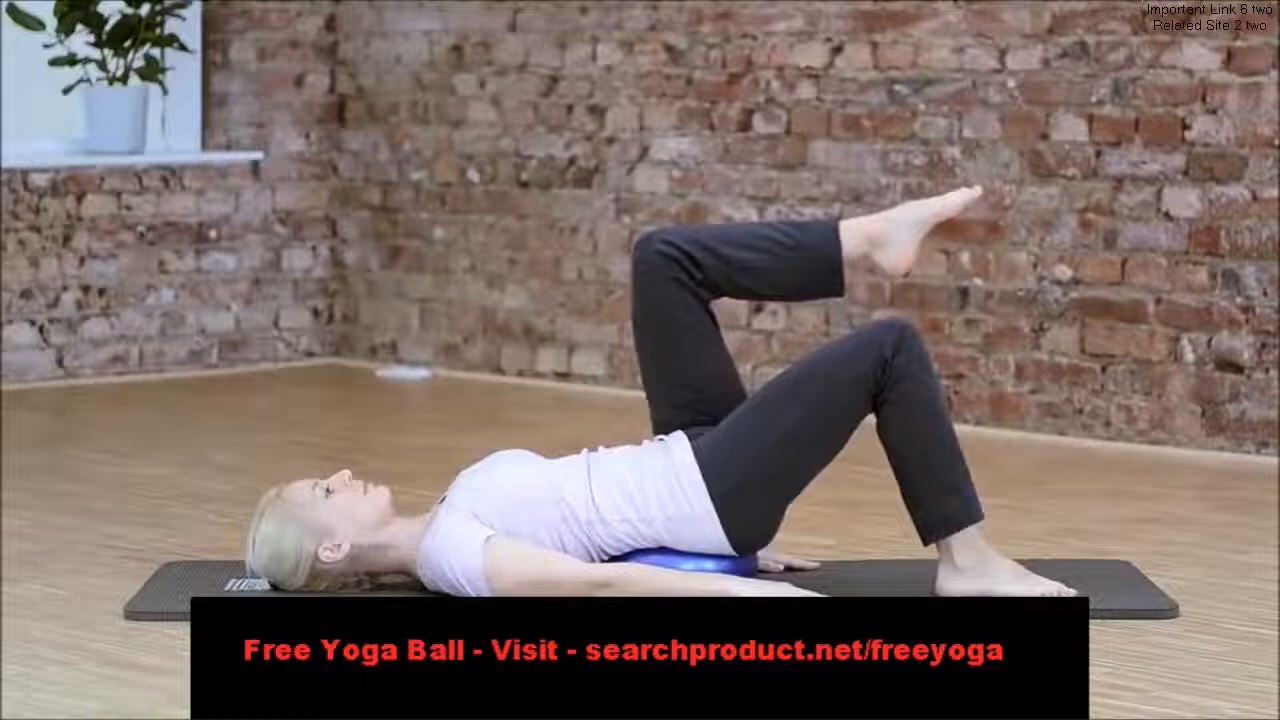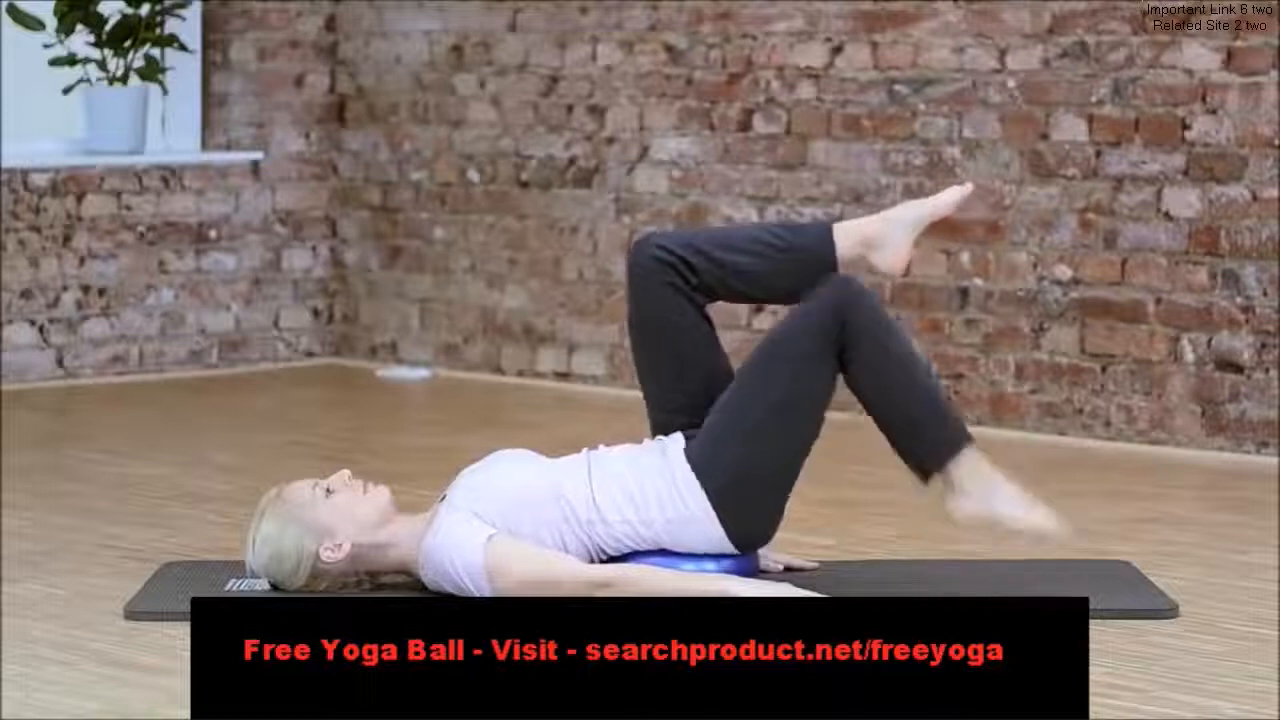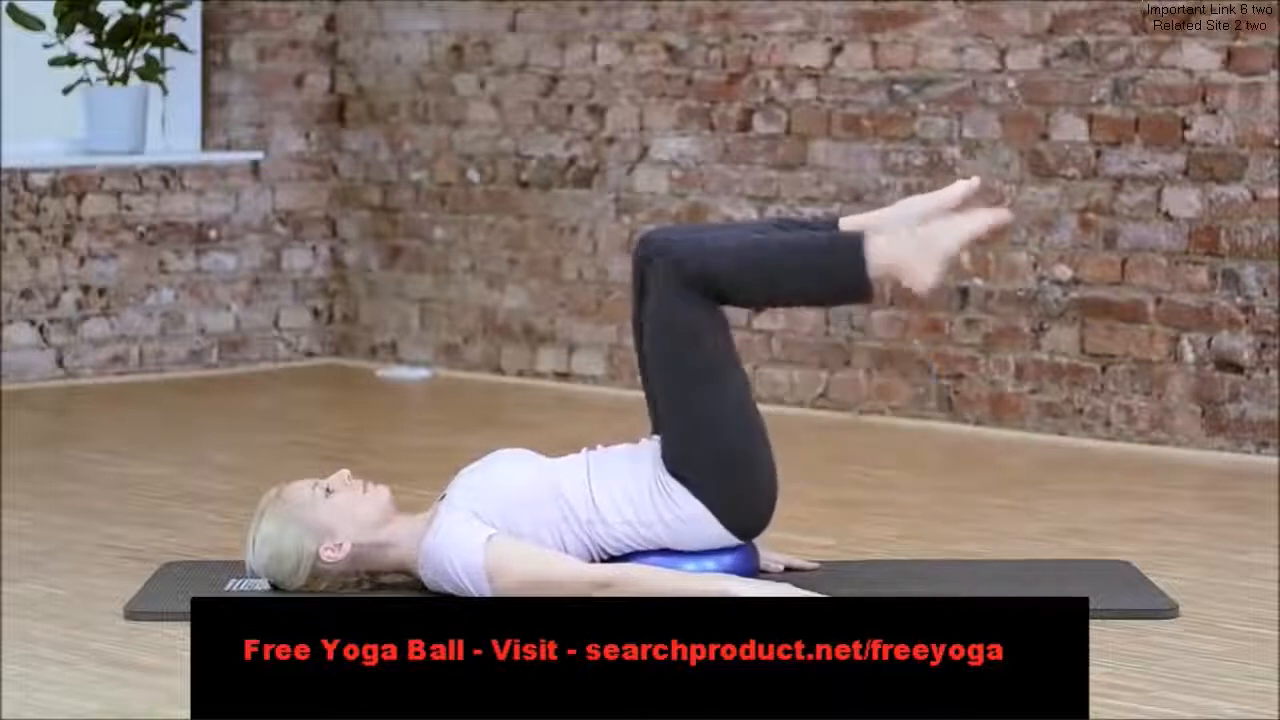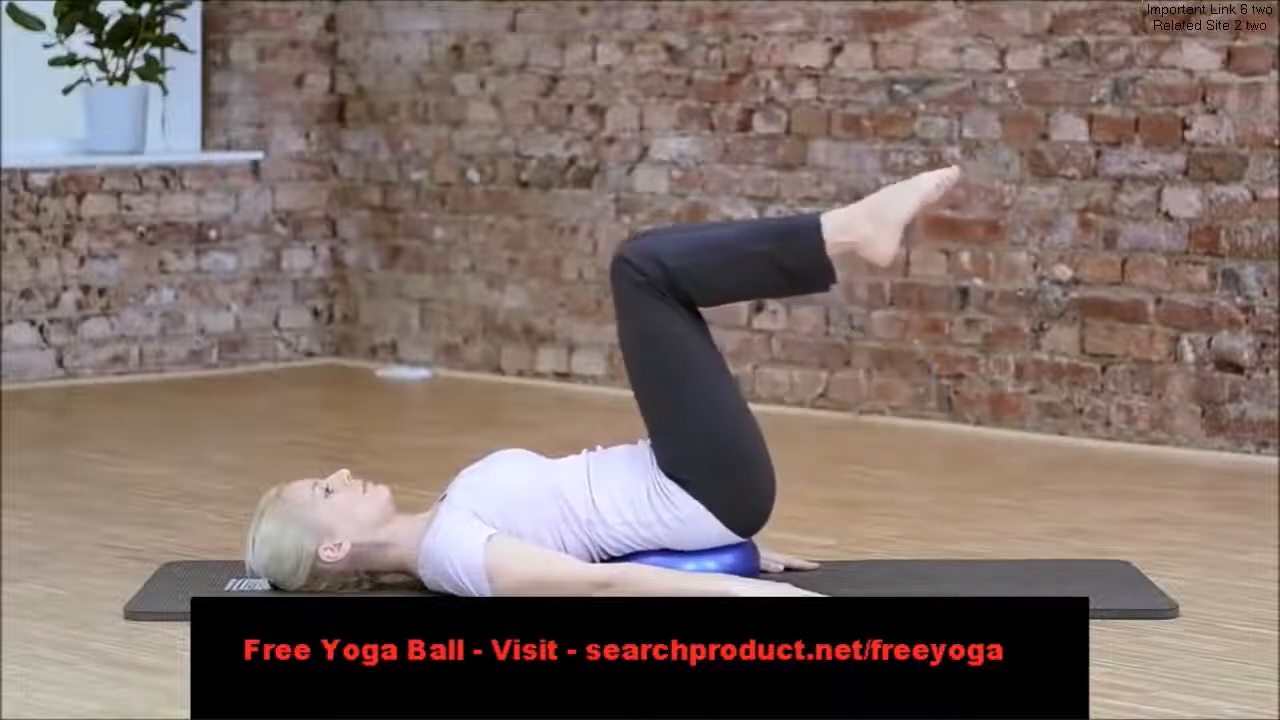
dt=0.5s
person 1, frame 1
left shoulder: (450, 516)
right shoulder: (448, 555)
right elbow: (599, 581)
right wrist: (749, 592)
left hip: (686, 457)
right hip: (715, 488)
left knee: (663, 256)
right knee: (888, 348)
left ankle: (869, 238)
right ankle: (965, 558)
person 1, frame 2
left shoulder: (450, 520)
right shoulder: (448, 555)
right elbow: (598, 582)
right wrist: (754, 592)
left hip: (684, 470)
right hip: (715, 493)
left knee: (658, 259)
right knee: (836, 304)
left ankle: (866, 237)
right ankle: (964, 474)
person 1, frame 3
left shoulder: (451, 516)
right shoulder: (448, 552)
right elbow: (599, 582)
right wrist: (752, 592)
left hip: (682, 487)
right hip: (710, 493)
left knee: (662, 254)
right knee: (681, 266)
left ankle: (873, 233)
right ankle: (892, 258)
person 1, frame 4
left shoulder: (450, 516)
right shoulder: (447, 552)
right elbow: (598, 582)
right wrist: (745, 591)
left hip: (699, 499)
right hip: (712, 494)
left knee: (648, 267)
right knee: (641, 269)
left ankle: (849, 231)
right ankle: (848, 231)
